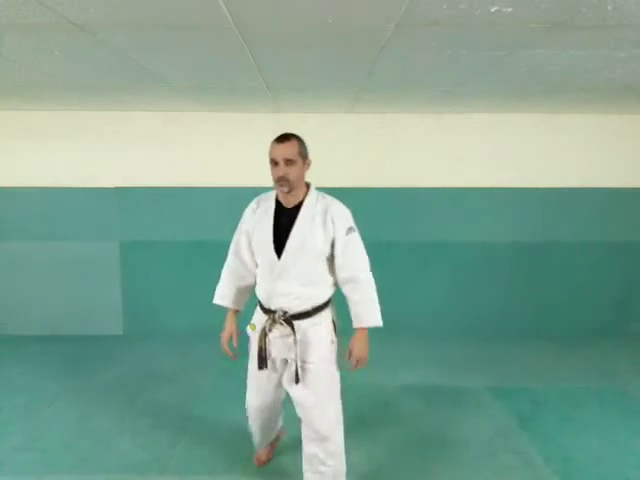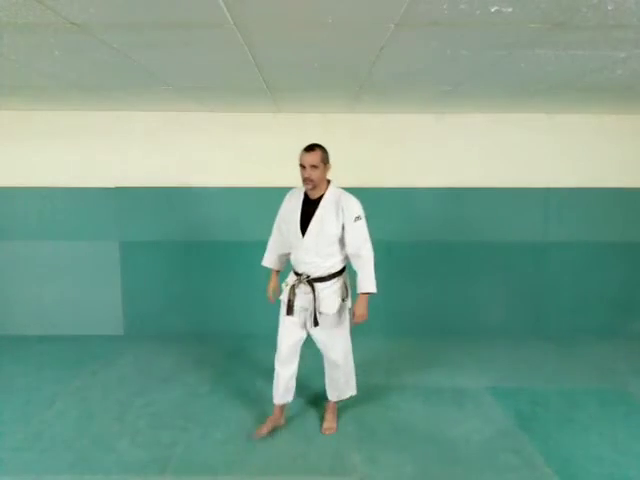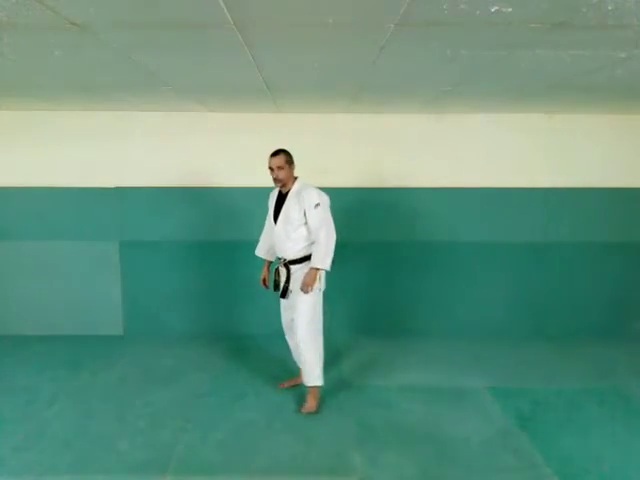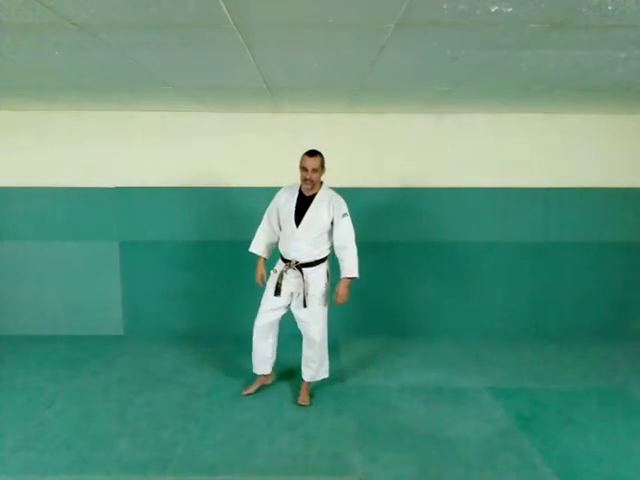
dt=1s
person 1, frame 1
left shoulder: (332, 212)
right shoulder: (257, 210)
left elbow: (356, 274)
right elbow: (239, 265)
left wrist: (361, 333)
right wrist: (231, 317)
left hip: (313, 329)
right hip: (266, 326)
left knee: (322, 421)
right knee: (259, 403)
right ankle: (269, 438)
person 1, frame 2
left shoulder: (346, 205)
right shoulder: (292, 199)
left elbow: (362, 252)
right elbow: (280, 238)
left wrist: (363, 298)
right wrist: (274, 276)
left hip: (330, 289)
right hip: (297, 287)
left knee: (336, 351)
right knee: (285, 349)
left ankle: (332, 407)
right ankle: (277, 414)
person 1, frame 3
left shoulder: (310, 196)
right shoulder: (275, 196)
left elbow: (325, 235)
left wrist: (314, 271)
right wrist: (267, 266)
left hip: (306, 271)
right hip: (285, 271)
left knee: (306, 329)
right knee: (290, 326)
left ankle: (314, 389)
right ankle: (304, 373)
person 1, frame 4
left shoulder: (334, 202)
right shoulder: (285, 195)
left elbow: (346, 243)
right elbow: (269, 228)
left wrist: (345, 281)
right wrist: (261, 261)
left hip: (314, 275)
right hip: (284, 271)
left knee: (314, 332)
right knee: (264, 322)
left ankle: (307, 383)
right ankle: (264, 375)
